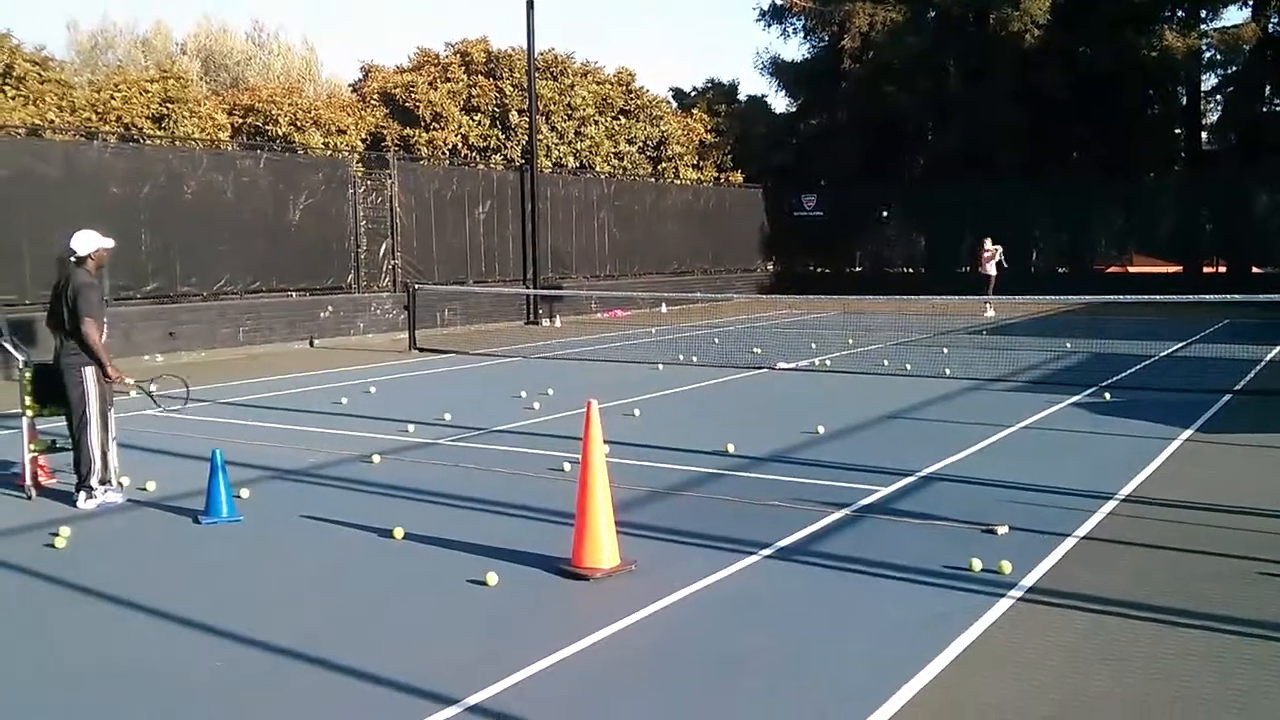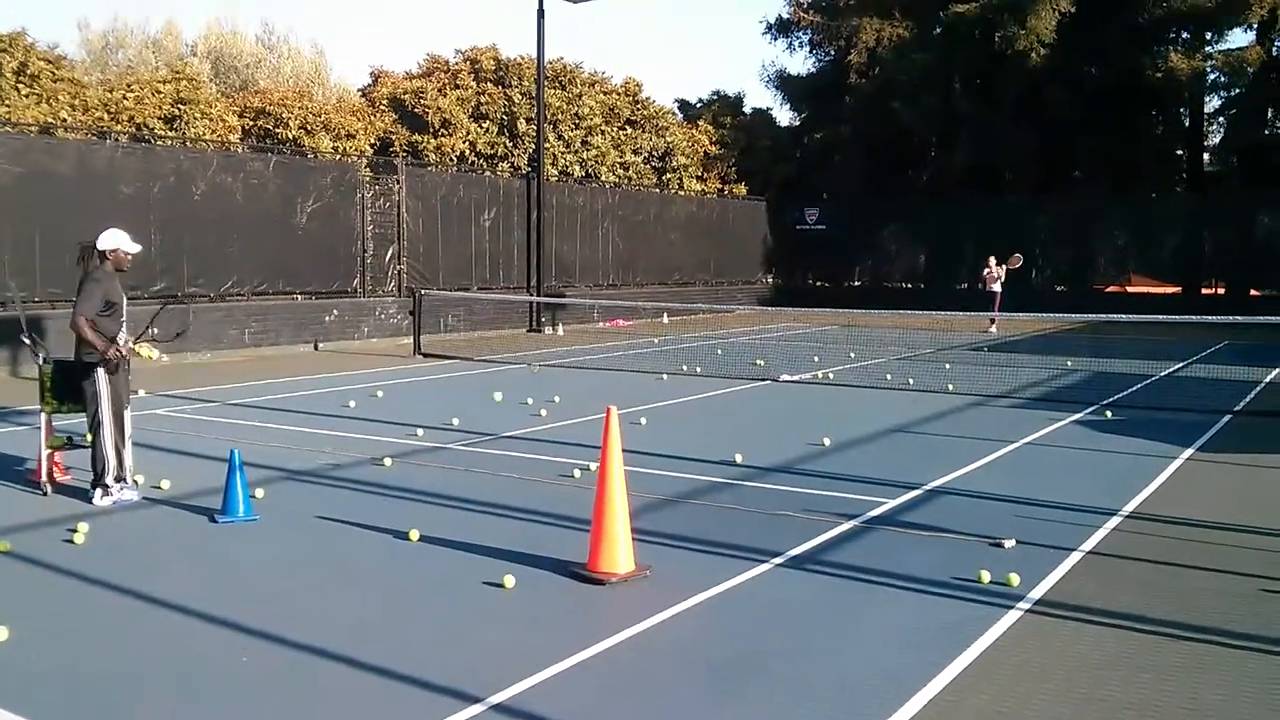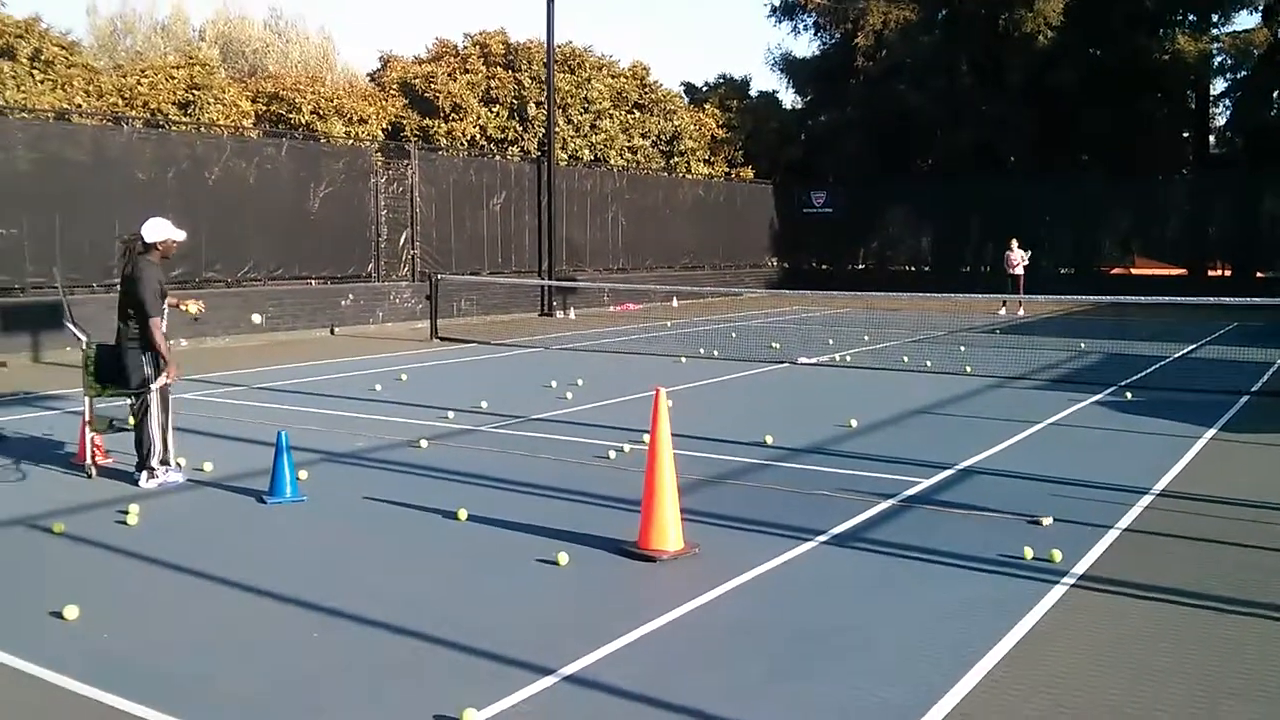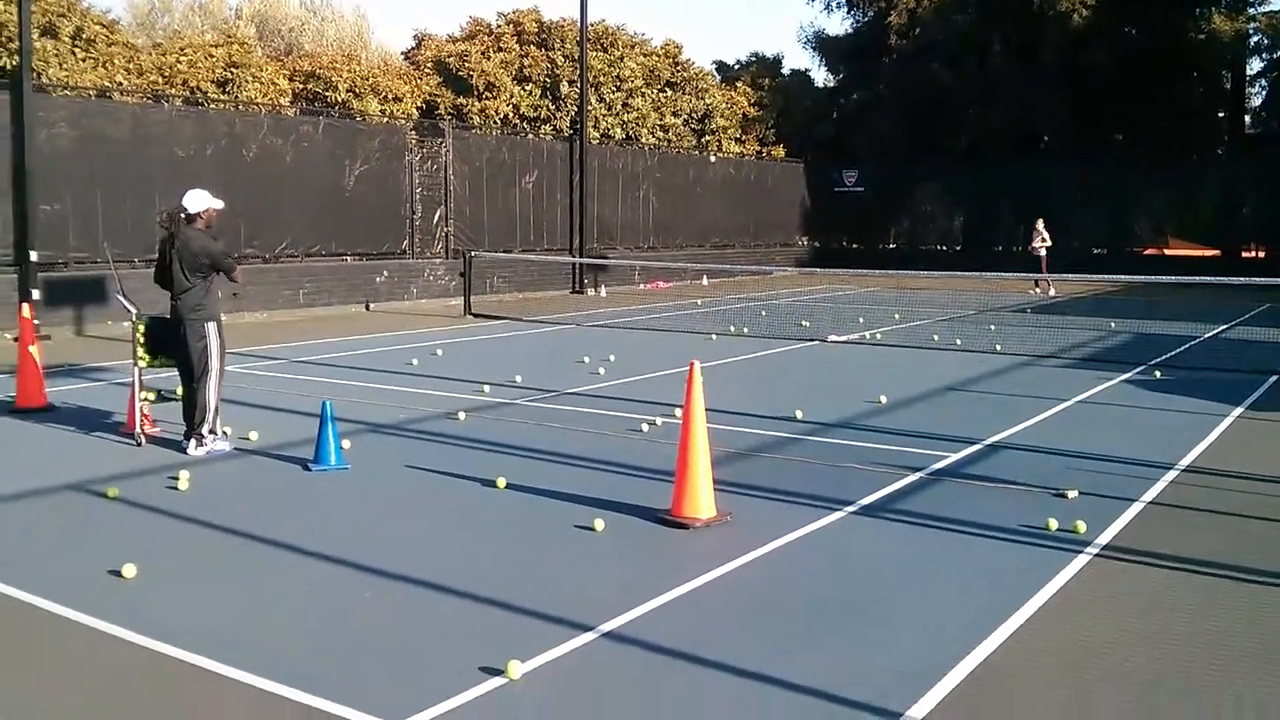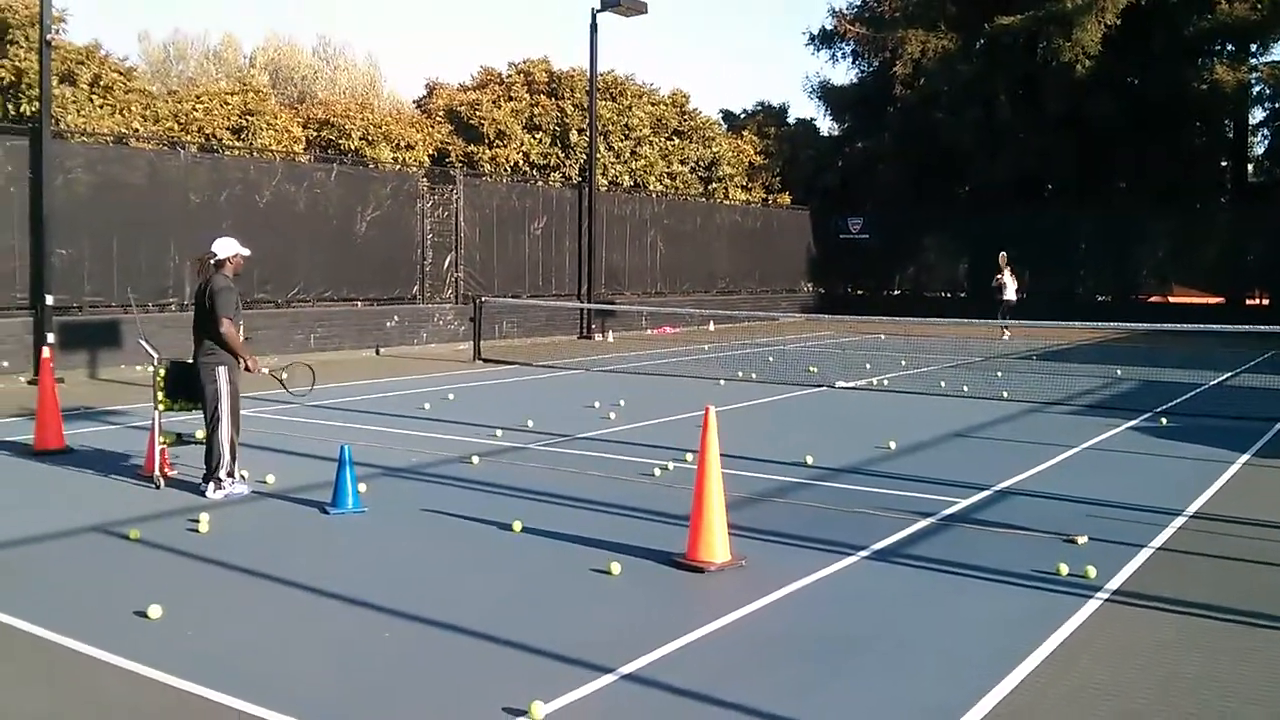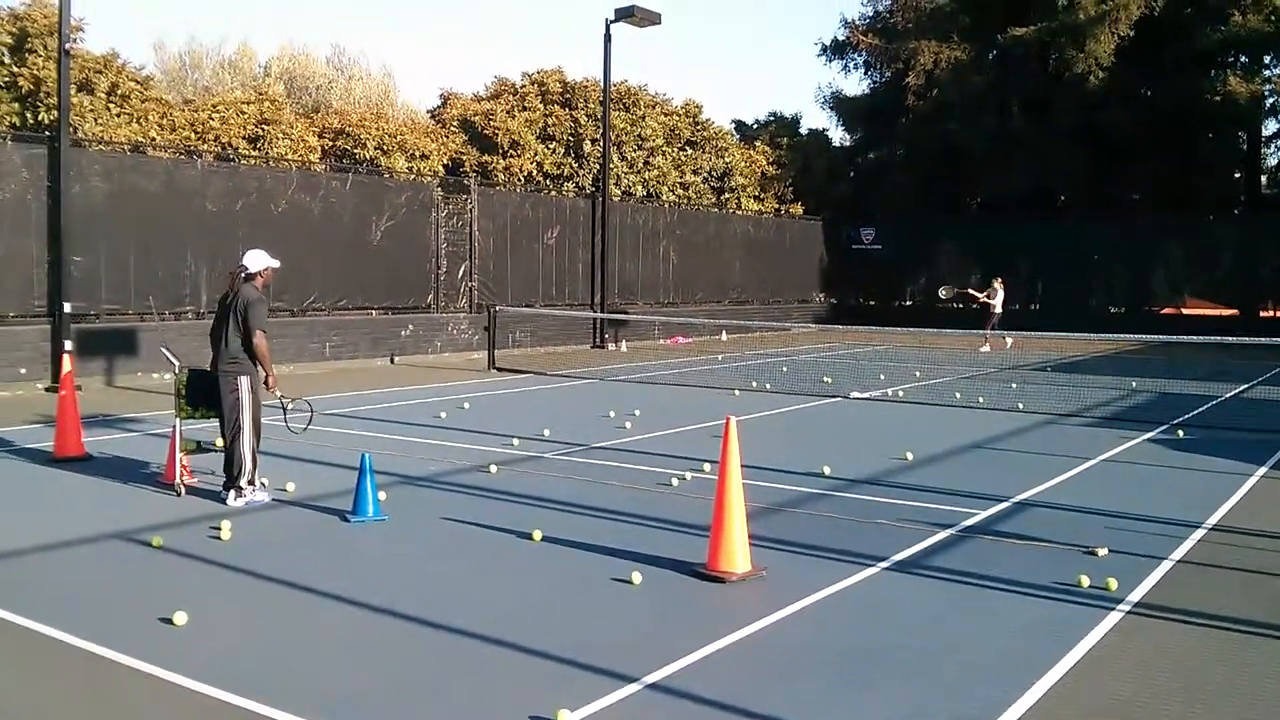
dt=0.7s
person 1, frame 1
left shoulder: (67, 280)
right shoulder: (87, 283)
left elbow: (52, 321)
right elbow: (88, 327)
right wrist: (108, 364)
left hip: (72, 362)
right hip: (84, 365)
left knee: (98, 425)
right knee: (91, 427)
left ankle: (101, 483)
right ankle: (89, 491)
person 1, frame 2
left shoulder: (110, 279)
right shoulder: (96, 281)
right elbow: (78, 321)
left wrist: (130, 344)
right wrist: (102, 347)
left hip: (113, 362)
right hip: (98, 364)
left knee: (119, 423)
right knee: (107, 425)
left ankle: (117, 480)
right ankle: (105, 488)
person 1, frame 3
left shoulder: (140, 264)
right shoulder: (147, 275)
right elbow: (154, 324)
left wrist: (176, 302)
right wrist: (169, 362)
left hip: (138, 347)
right hip: (143, 349)
left knee: (148, 407)
right knee: (154, 408)
left ankle: (150, 463)
right ankle: (152, 471)
person 1, frame 4
left shoulder: (170, 240)
right shoulder: (207, 243)
left elbow: (160, 278)
right elbow: (235, 275)
right wrist: (225, 259)
left hip: (181, 316)
right hip: (203, 319)
left knee: (192, 377)
right knee: (208, 377)
left ankle: (194, 431)
right ankle: (201, 438)
person 1, frame 5
left shoulder: (206, 285)
right shoulder: (225, 287)
left elbow: (200, 326)
right elbow: (225, 328)
right wrist: (247, 357)
left hip: (207, 361)
right hip: (219, 363)
left knee: (218, 421)
right knee: (224, 422)
left ankle: (214, 476)
right ankle: (220, 482)
person 1, frame 6
left shoulder: (230, 295)
right shoulder: (256, 299)
left elbow: (214, 333)
right elbow: (257, 340)
right wrist: (270, 372)
left hip: (224, 369)
right hip: (240, 372)
left knee: (235, 430)
right knee: (245, 430)
left ankle: (234, 483)
right ankle: (241, 489)
